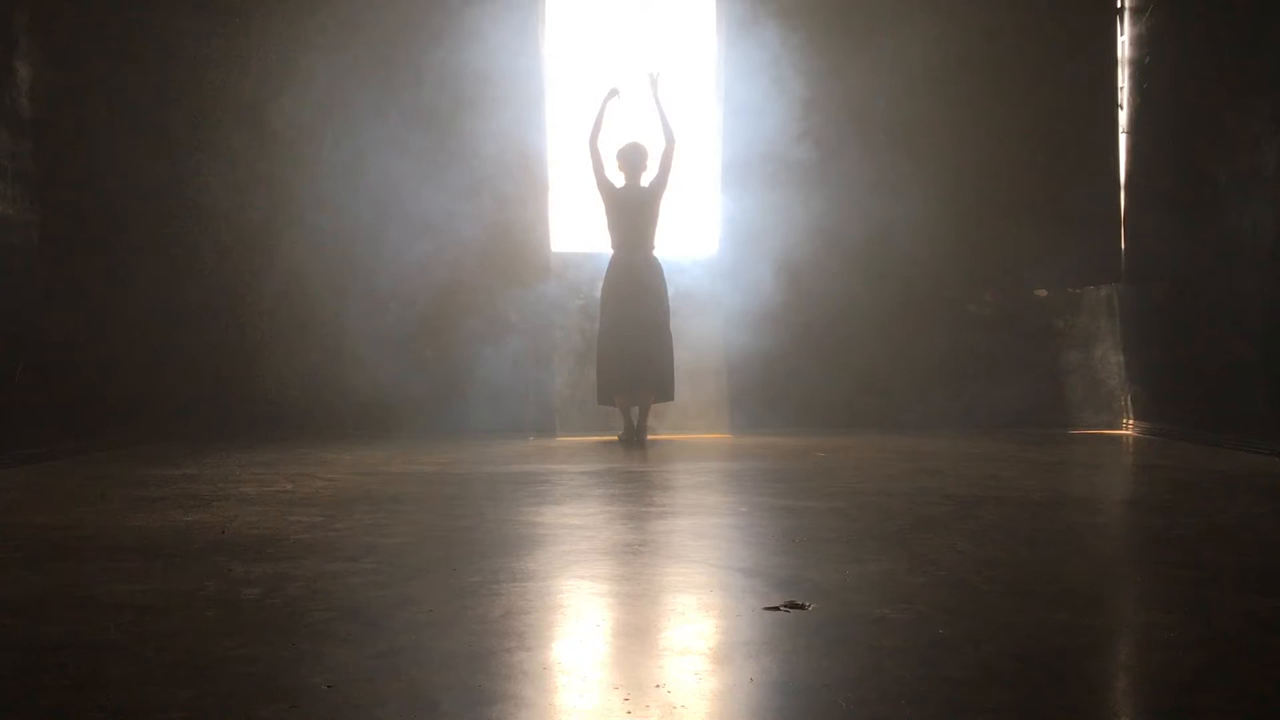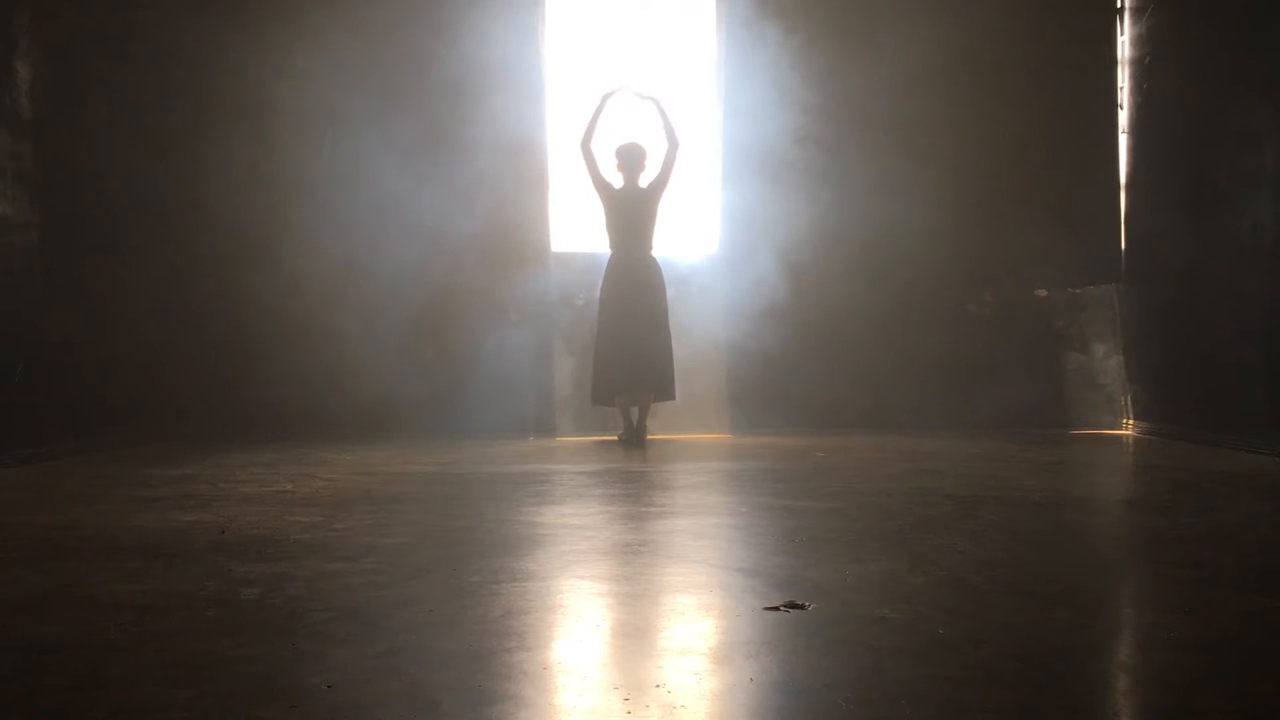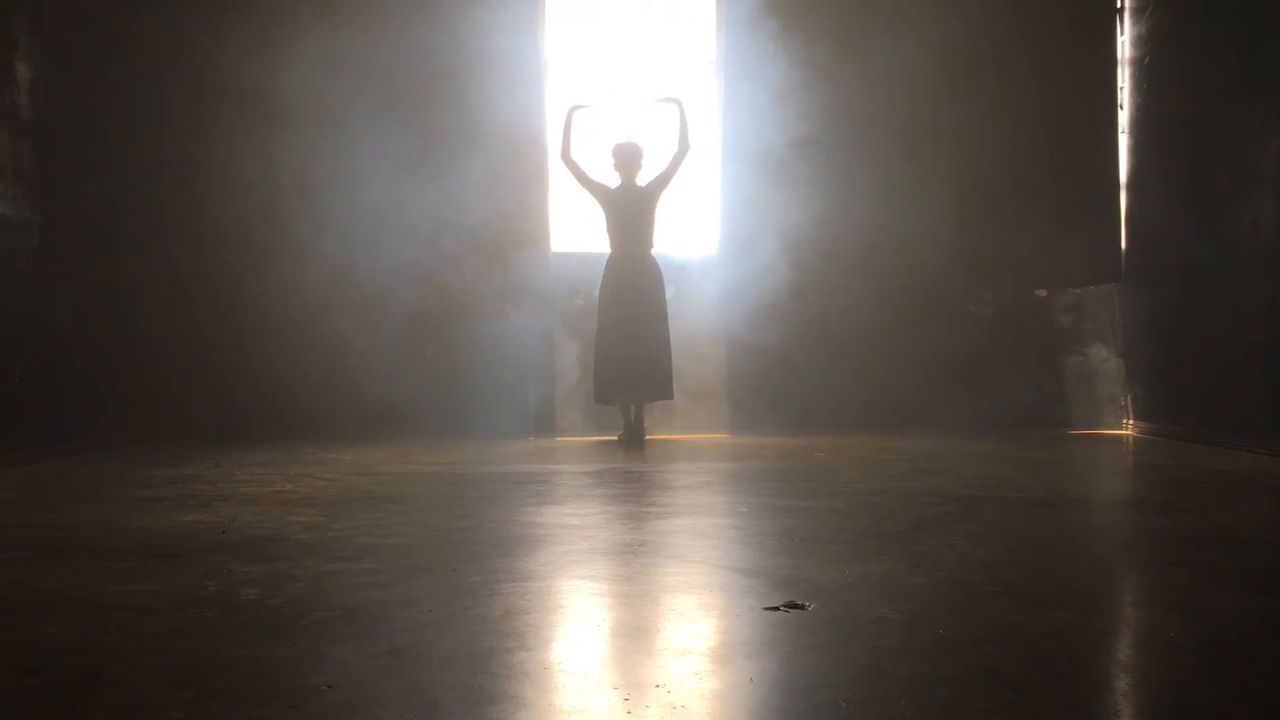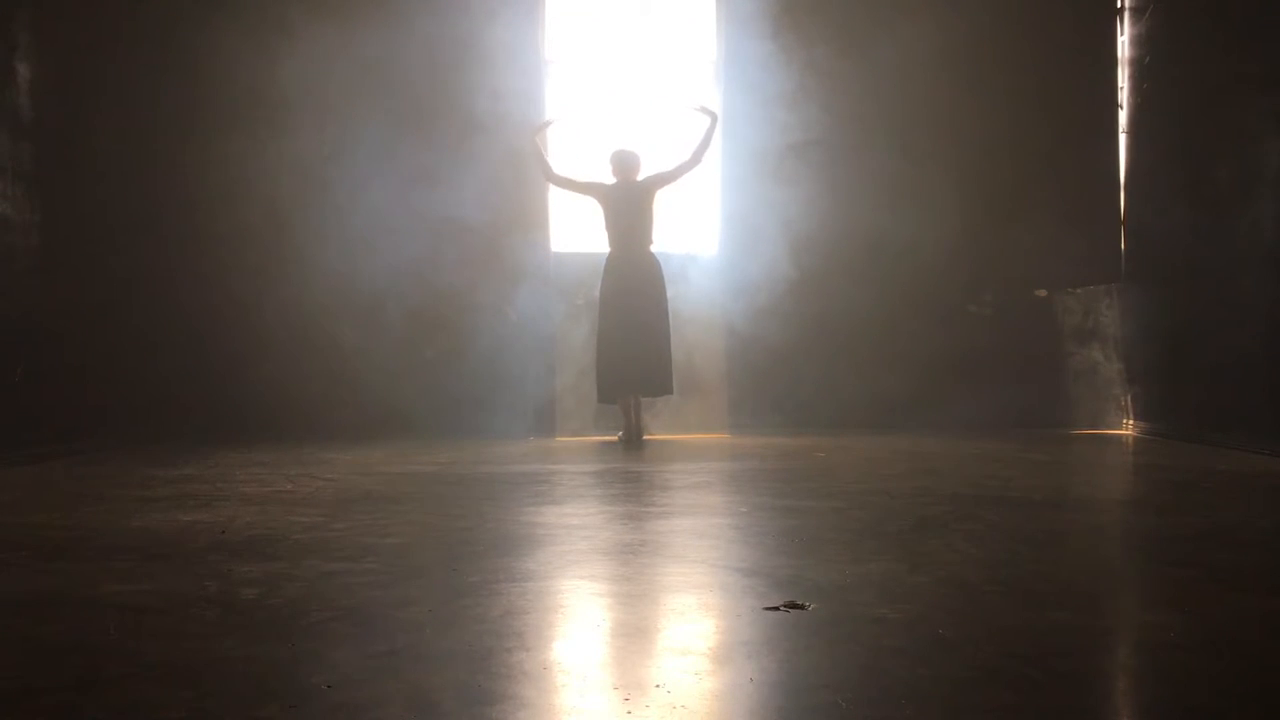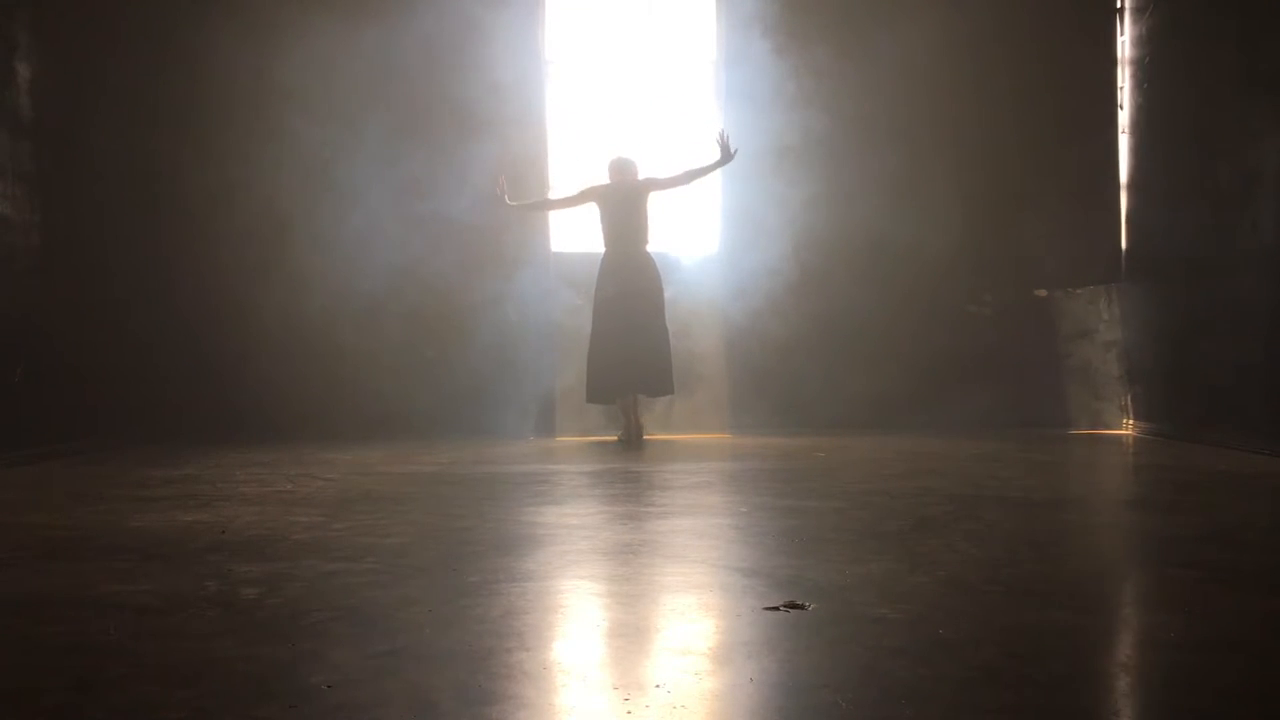
dt=1s
person 1, frame 1
left shoulder: (609, 194)
right shoulder: (654, 194)
left elbow: (592, 144)
right elbow: (671, 143)
left wrist: (606, 101)
right wrist: (656, 96)
left hip: (619, 277)
right hip: (648, 275)
left knee: (618, 351)
right knee: (650, 350)
left ankle: (629, 428)
right ankle: (641, 427)
person 1, frame 2
left shoulder: (608, 196)
right shoulder: (653, 195)
left elbow: (585, 146)
right elbow: (674, 145)
left wrist: (602, 103)
right wrist: (657, 105)
left hip: (618, 276)
right hip: (647, 275)
left knee: (617, 351)
right knee: (649, 350)
left ankle: (628, 427)
right ankle: (641, 426)
person 1, frame 3
left shoulder: (605, 196)
right shoulder: (651, 193)
left elbow: (567, 158)
right elbow: (683, 150)
left wrist: (570, 116)
right wrist: (680, 109)
left hip: (617, 274)
right hip: (647, 273)
left knee: (617, 348)
right knee: (647, 346)
left ankle: (628, 425)
right ankle: (639, 422)
person 1, frame 4
left shoulder: (603, 191)
right shoulder: (649, 187)
left elbow: (553, 177)
right elbow: (692, 161)
left wrist: (539, 140)
right wrist: (711, 123)
left hip: (618, 272)
right hip: (647, 271)
left knee: (618, 346)
right knee: (646, 344)
left ankle: (629, 425)
right ankle: (637, 422)
person 1, frame 5
left shoulder: (599, 192)
right shoulder: (643, 186)
left elbow: (552, 204)
right elbow: (684, 178)
left wrist: (512, 204)
right wrist: (719, 163)
left hip: (613, 272)
right hip: (642, 270)
left knee: (615, 345)
right knee: (645, 341)
left ankle: (629, 425)
right ankle: (634, 419)
